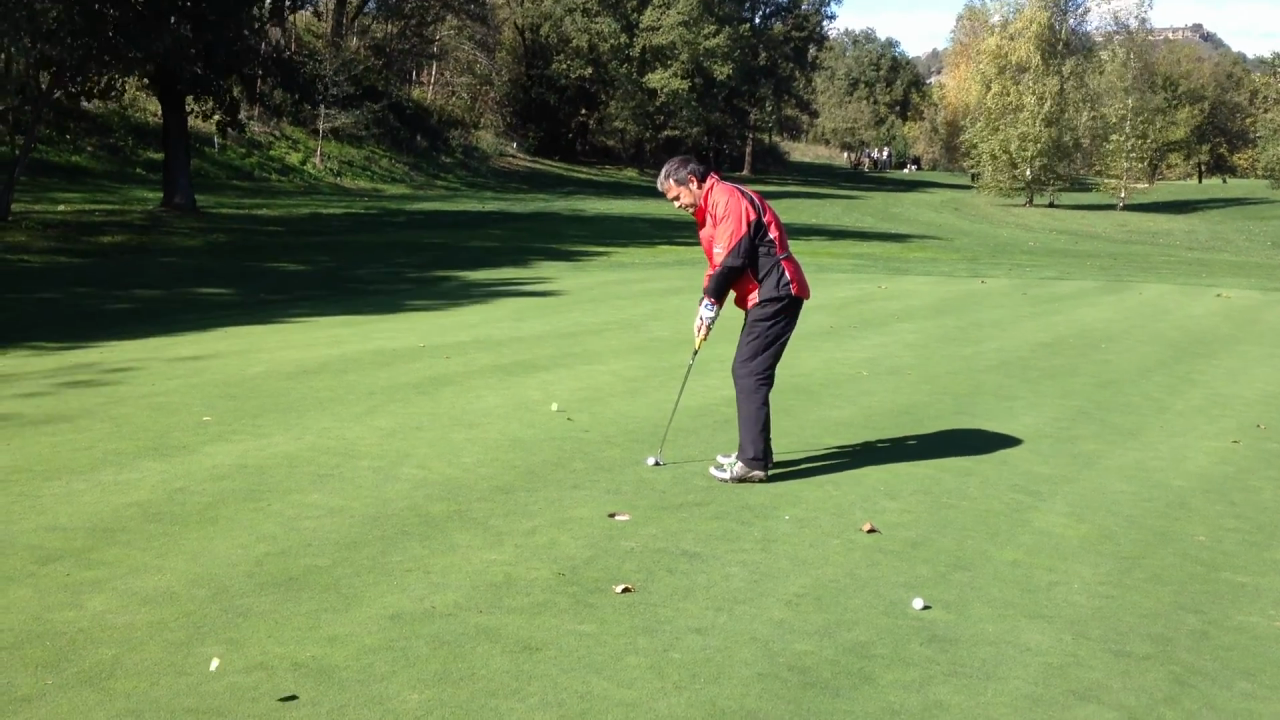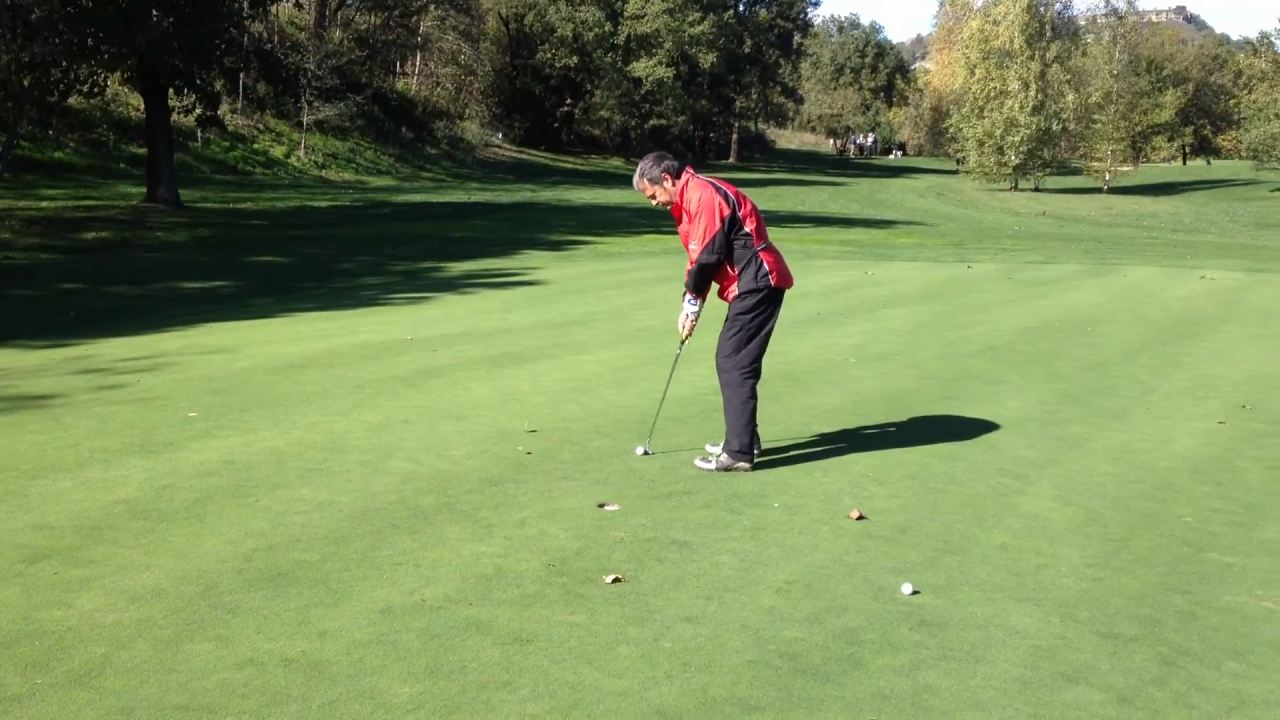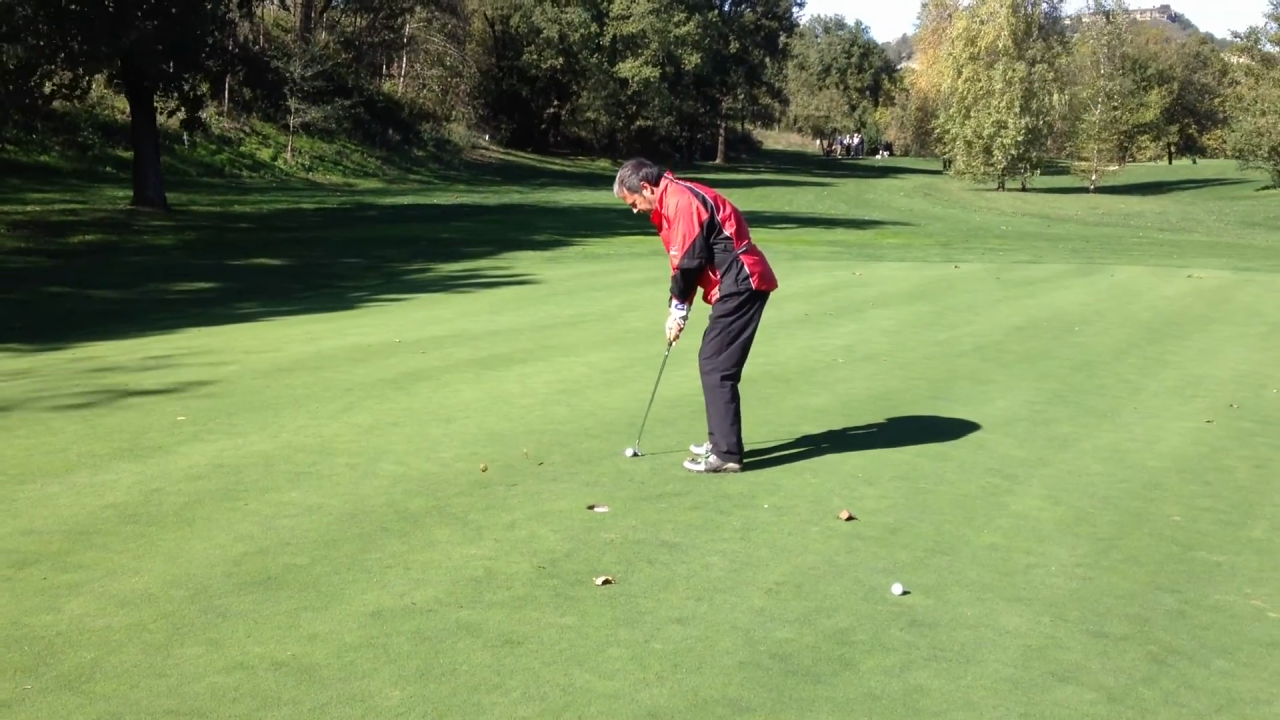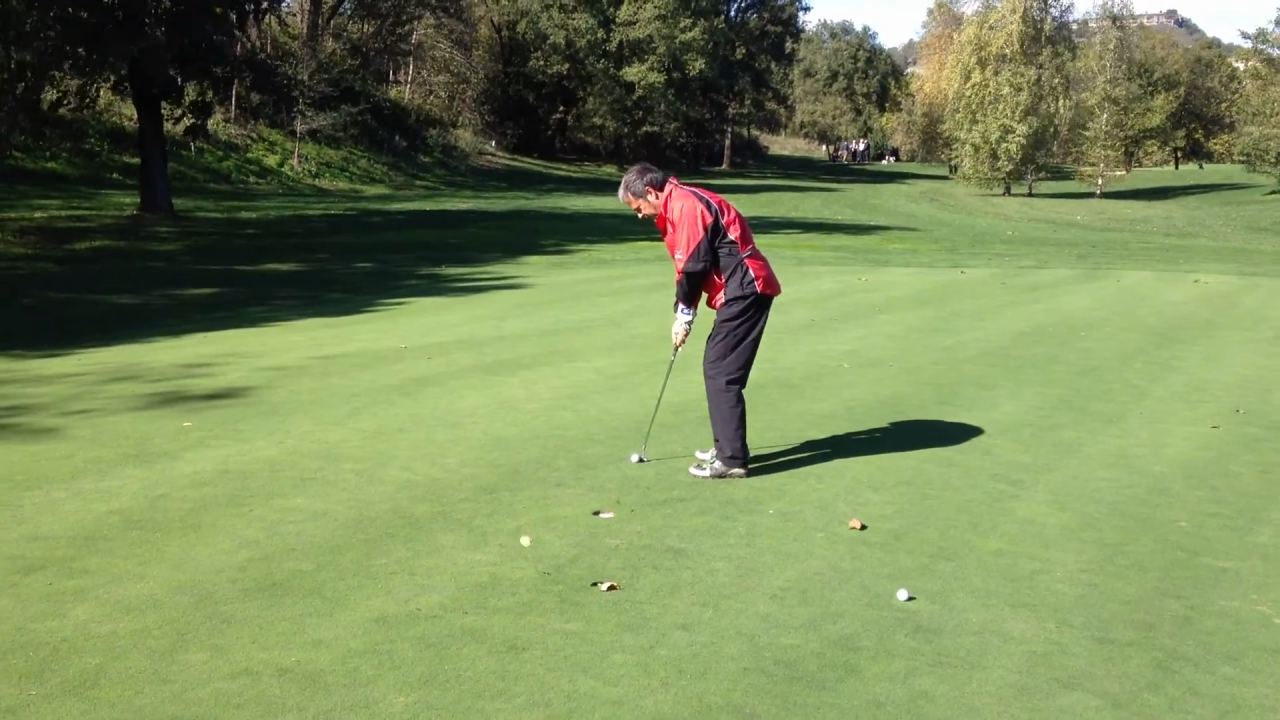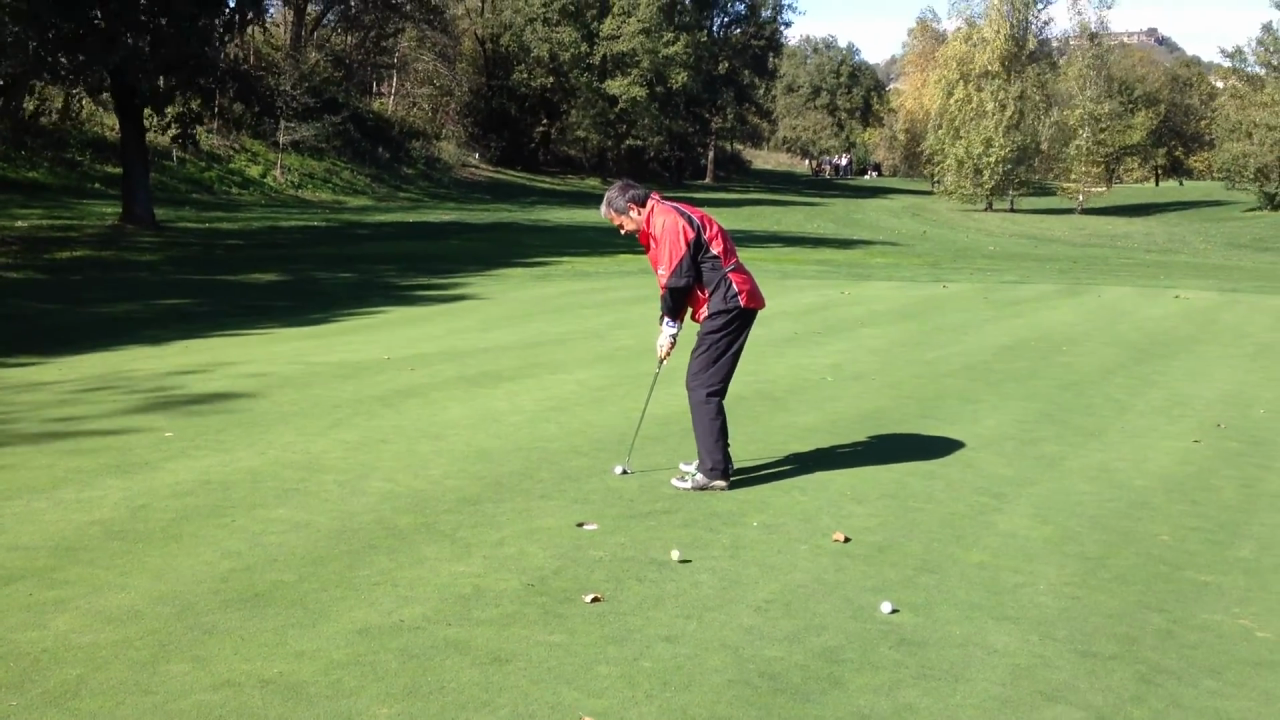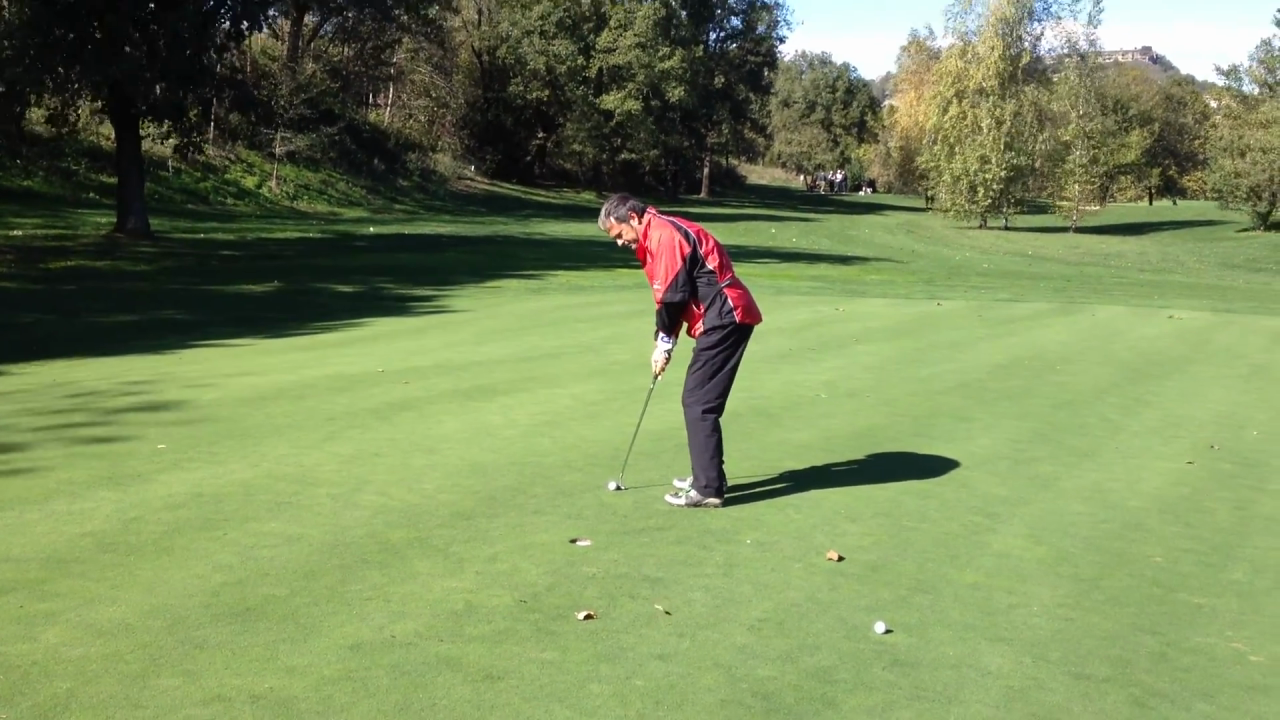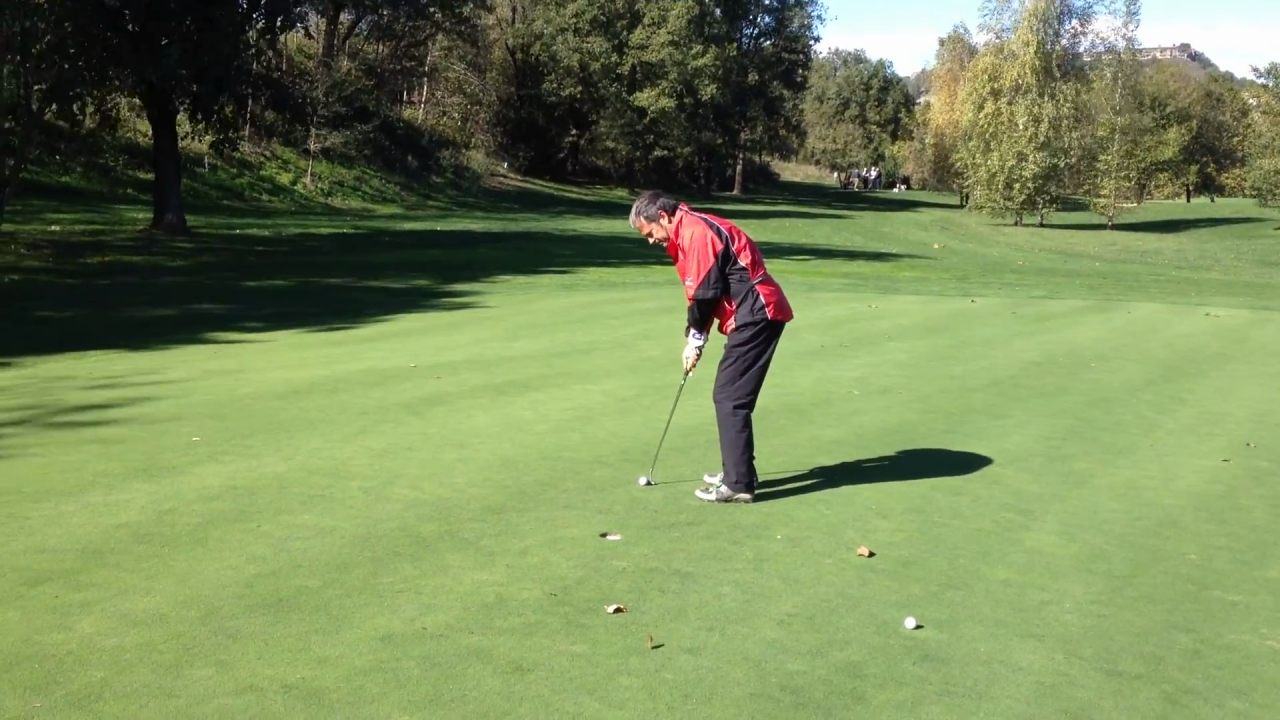
dt=0.3s
person 1, frame 1
left shoulder: (728, 199)
right shoulder: (707, 209)
left elbow: (732, 260)
right elbow: (717, 263)
left wrist: (710, 303)
right wrist: (706, 308)
left hip: (776, 291)
right hip: (764, 295)
left knee: (749, 371)
right knee: (747, 370)
left ankle: (753, 461)
right ankle: (755, 450)
person 1, frame 2
left shoulder: (702, 194)
right shoulder: (687, 200)
left elbow: (708, 256)
right elbow: (699, 257)
left wrist: (692, 299)
right wrist: (690, 304)
left hip: (757, 281)
right hip: (747, 284)
left knee: (733, 363)
right knee: (730, 360)
left ankle: (739, 452)
right ankle: (744, 438)
person 1, frame 3
left shoulder: (680, 201)
right shoulder: (671, 202)
left elbow: (689, 262)
right elbow: (683, 261)
left wrist: (678, 307)
right wrist: (676, 309)
left hip: (741, 283)
right hip: (738, 284)
left knee: (716, 366)
right knee: (713, 361)
left ankle: (726, 453)
right ankle: (723, 440)
person 1, frame 4
left shoulder: (685, 205)
right shoulder: (677, 206)
left elbow: (694, 265)
right elbow: (688, 265)
left wrist: (685, 312)
right wrist: (682, 312)
left hip: (745, 289)
right hip: (741, 289)
left knee: (720, 371)
right knee: (718, 367)
left ankle: (732, 459)
right ankle: (729, 446)
person 1, frame 5
left shoulder: (667, 221)
right shoulder: (661, 221)
left elbow: (677, 281)
right elbow: (674, 280)
left wrist: (669, 327)
right wrist: (669, 326)
left hip: (729, 302)
right hip: (728, 302)
left knee: (701, 384)
right knee: (704, 381)
left ankle: (714, 471)
right ankle: (714, 459)
person 1, frame 6
left shoulder: (663, 234)
right shoulder: (657, 235)
left elbow: (673, 295)
right elbow: (670, 294)
left wrist: (664, 342)
right wrist: (664, 341)
left hip: (725, 318)
right hip: (725, 317)
left knee: (698, 401)
right knee: (699, 398)
left ankle: (708, 488)
right ankle: (707, 476)
person 1, frame 7
left shoulder: (695, 231)
right shoulder: (689, 232)
left elbow: (705, 292)
right elbow: (701, 291)
left wrist: (694, 339)
right wrist: (695, 338)
left hip: (756, 315)
right hip: (756, 314)
left knee: (729, 397)
right knee: (731, 395)
left ankle: (738, 483)
right ankle: (738, 472)
